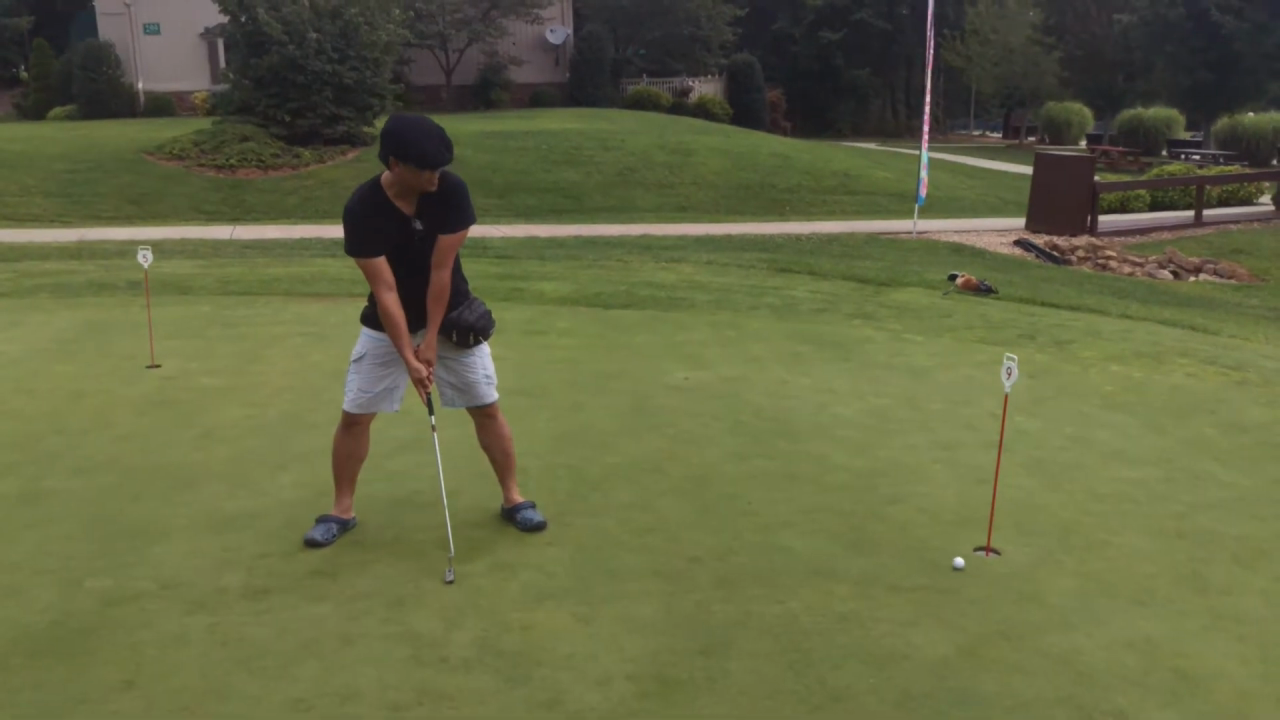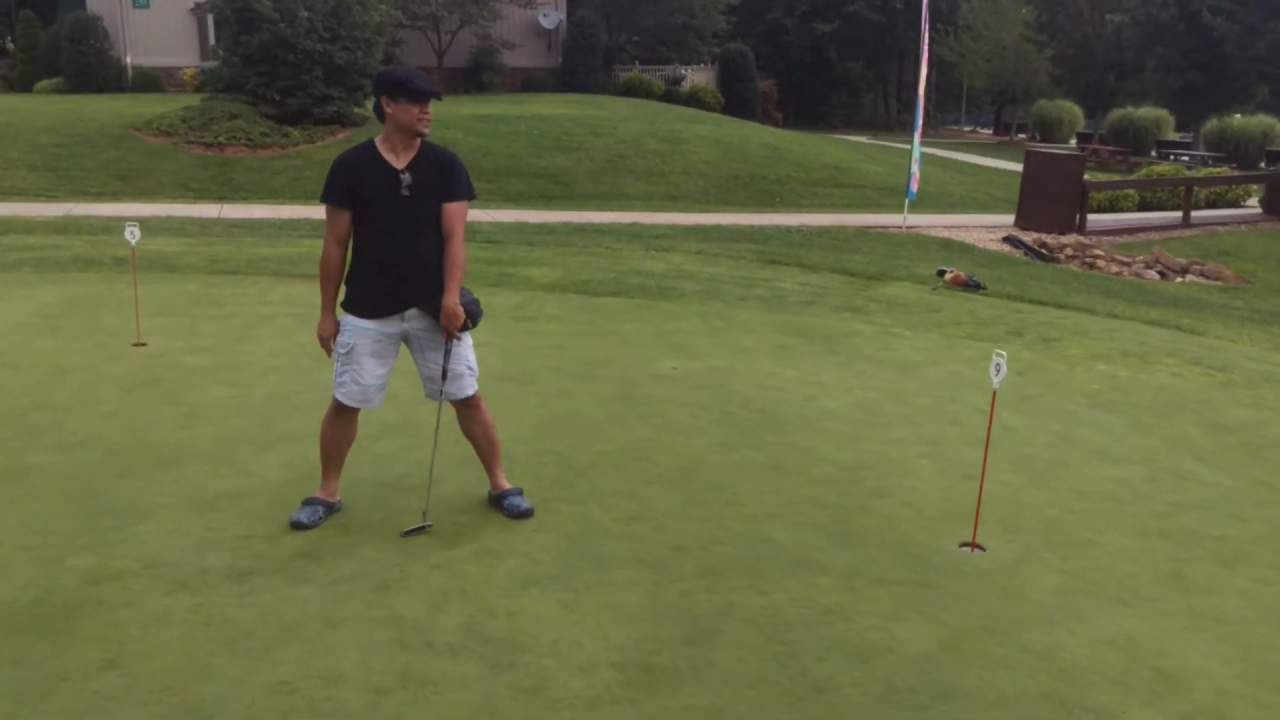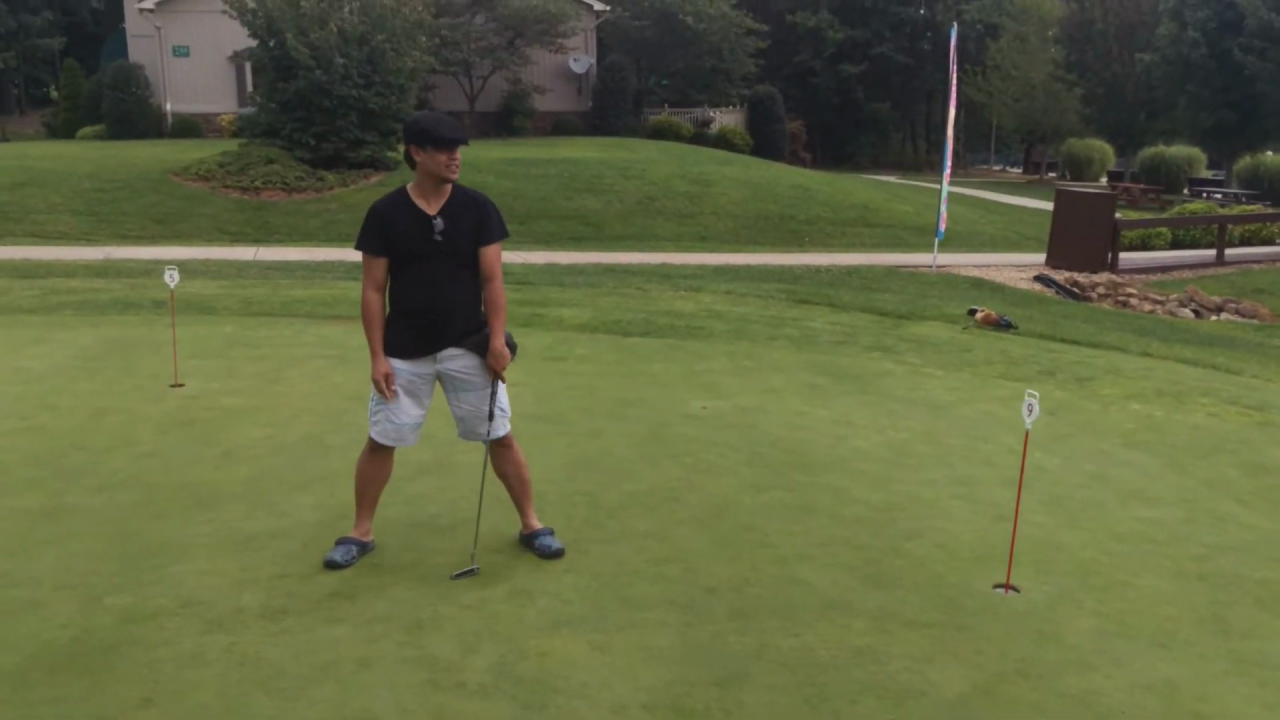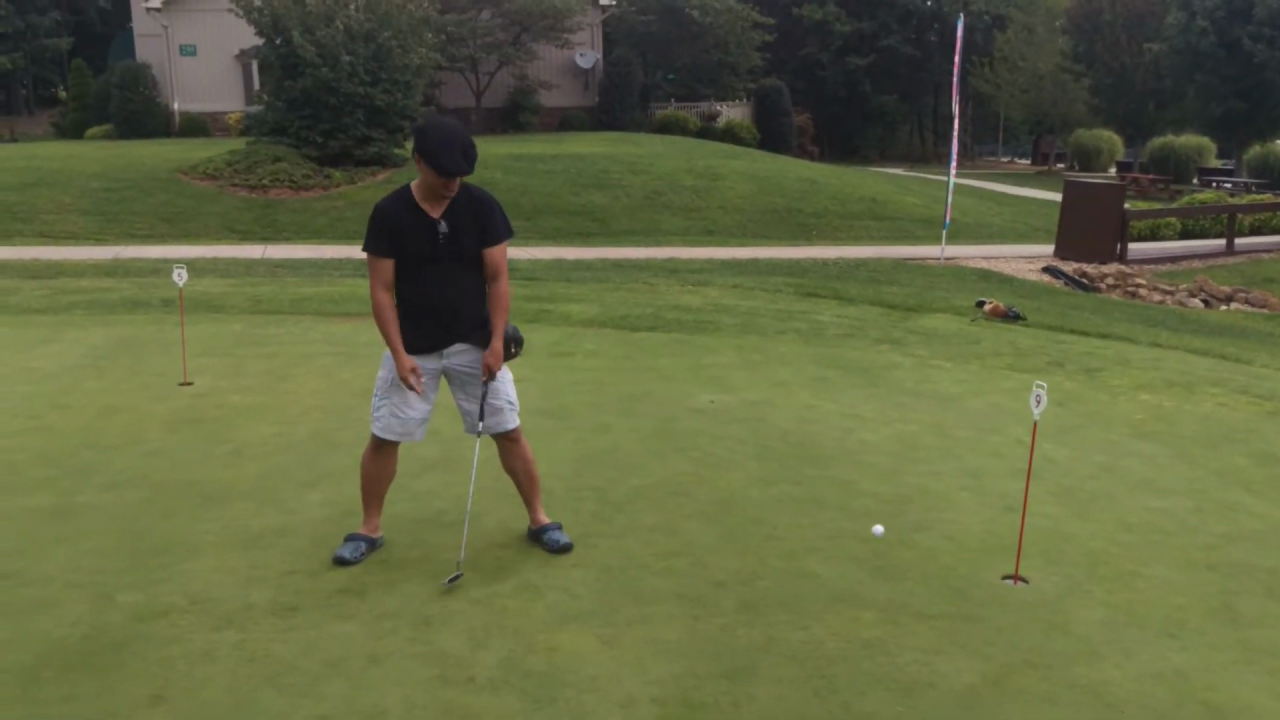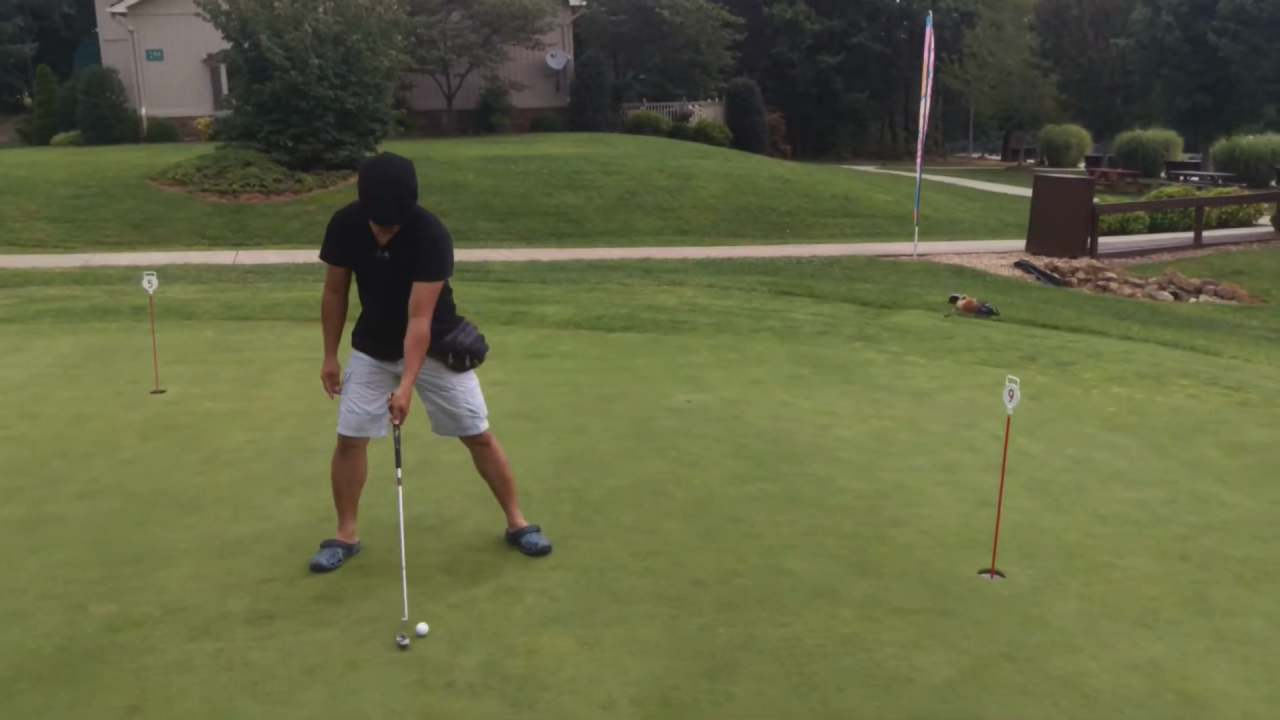
dt=1s
person 1, frame 1
left shoulder: (452, 190)
right shoulder: (362, 209)
left elbow: (441, 271)
right elbow: (385, 291)
left wrist: (431, 340)
right wrist: (407, 358)
left hip: (451, 316)
right hip: (387, 324)
left knee: (487, 407)
right knee: (355, 415)
left ankle: (513, 498)
right ankle: (342, 510)
person 1, frame 2
left shoulder: (446, 164)
right shoulder: (350, 166)
left elbow: (454, 237)
right elbow: (335, 245)
left wrist: (451, 298)
right wrist: (327, 311)
left hip: (433, 307)
right hip: (367, 311)
left knee: (467, 397)
right knee: (345, 403)
left ankle: (499, 485)
right ankle: (327, 493)
person 1, frame 3
left shoulder: (478, 208)
right shoulder: (385, 213)
left elbow: (492, 279)
right elbow: (374, 290)
left wrist: (497, 340)
right wrist: (378, 356)
left hip: (467, 347)
right hip: (404, 352)
left knee: (500, 436)
right knee: (381, 441)
left ankle: (531, 524)
right ankle: (360, 533)
person 1, frame 4
left shoulder: (482, 206)
right shoulder: (389, 212)
left elbow: (497, 279)
right elbow: (381, 290)
left wrist: (497, 341)
right wrist: (399, 354)
left hip: (473, 342)
right hip: (413, 348)
left knee: (509, 431)
right knee: (383, 438)
left ankle: (539, 519)
right ankle: (370, 529)
person 1, frame 5
left shoulder: (431, 234)
right shoulder: (345, 225)
left elbow: (419, 318)
right elbow: (335, 292)
left wrist: (406, 384)
right wrist: (330, 355)
left hip: (436, 347)
right hip: (372, 348)
left knee: (478, 434)
right knee: (349, 438)
left ankle: (517, 522)
right ankle: (346, 534)
